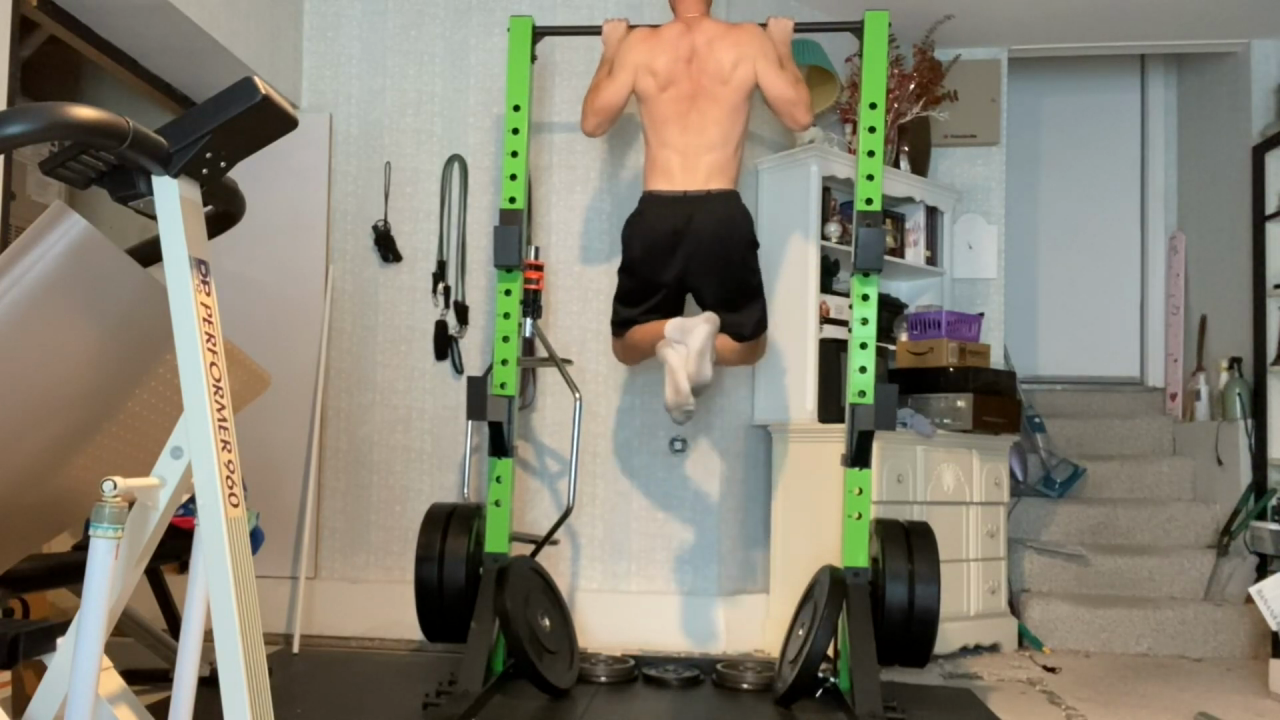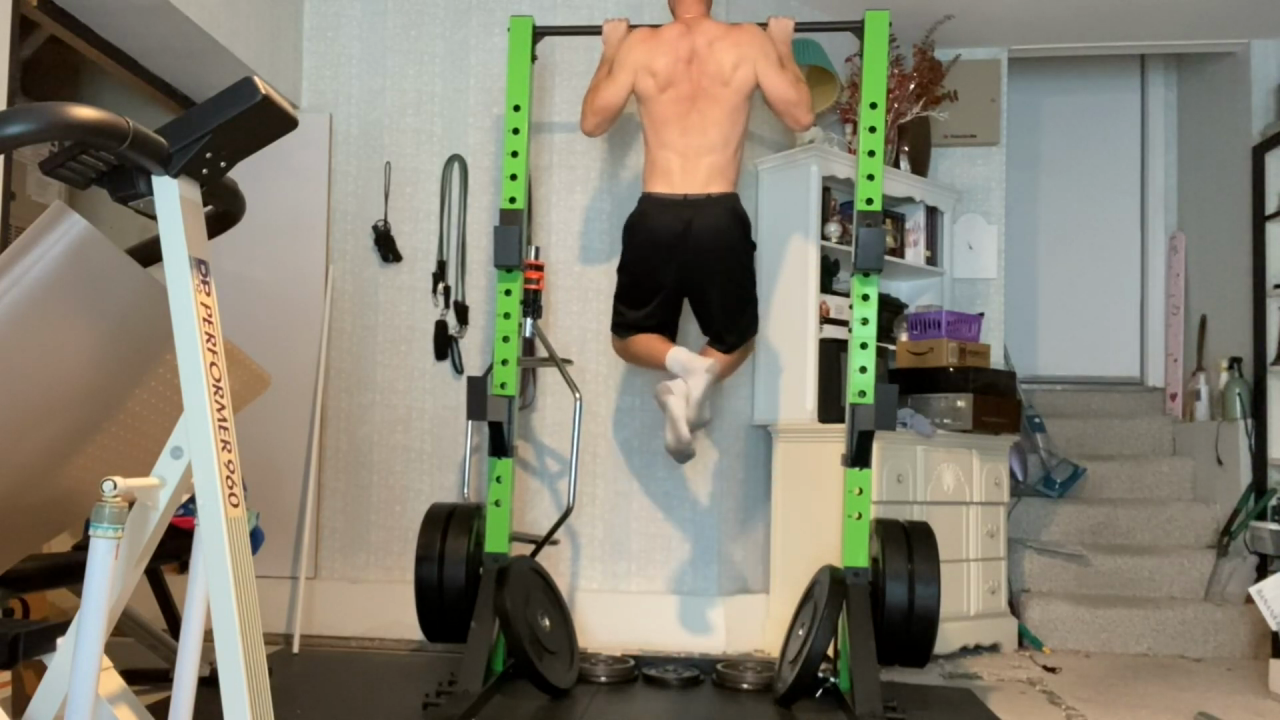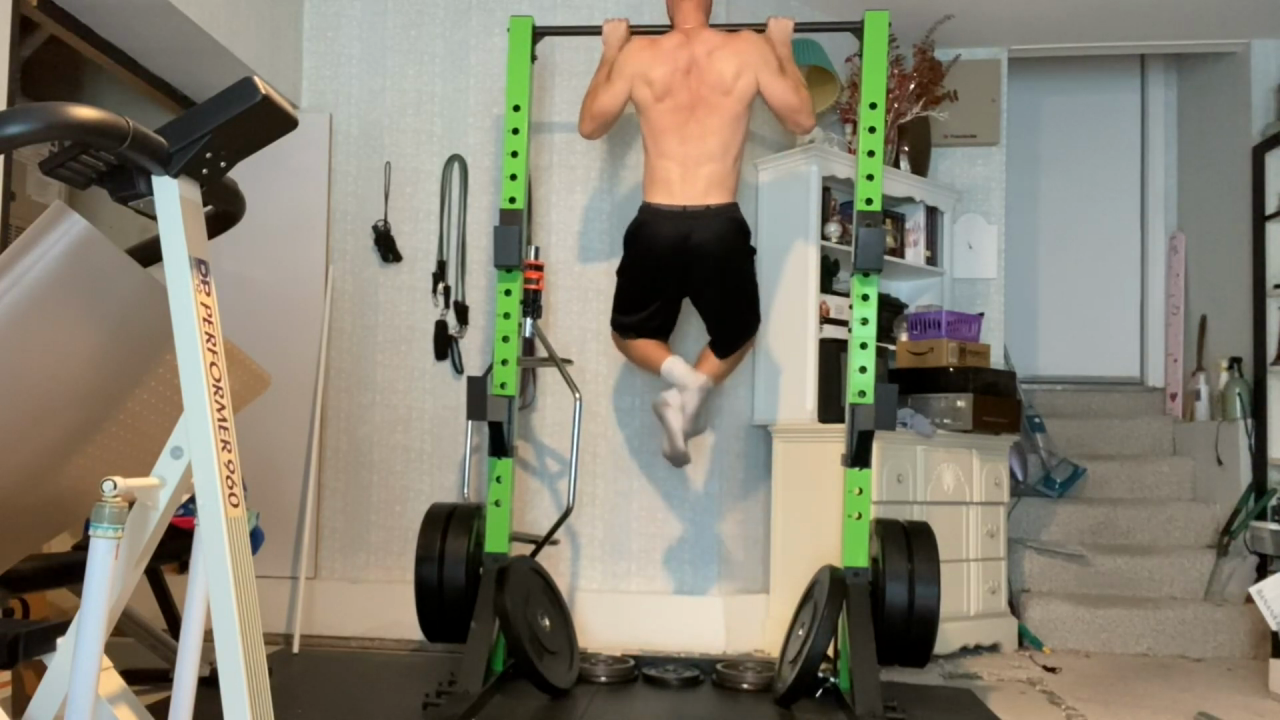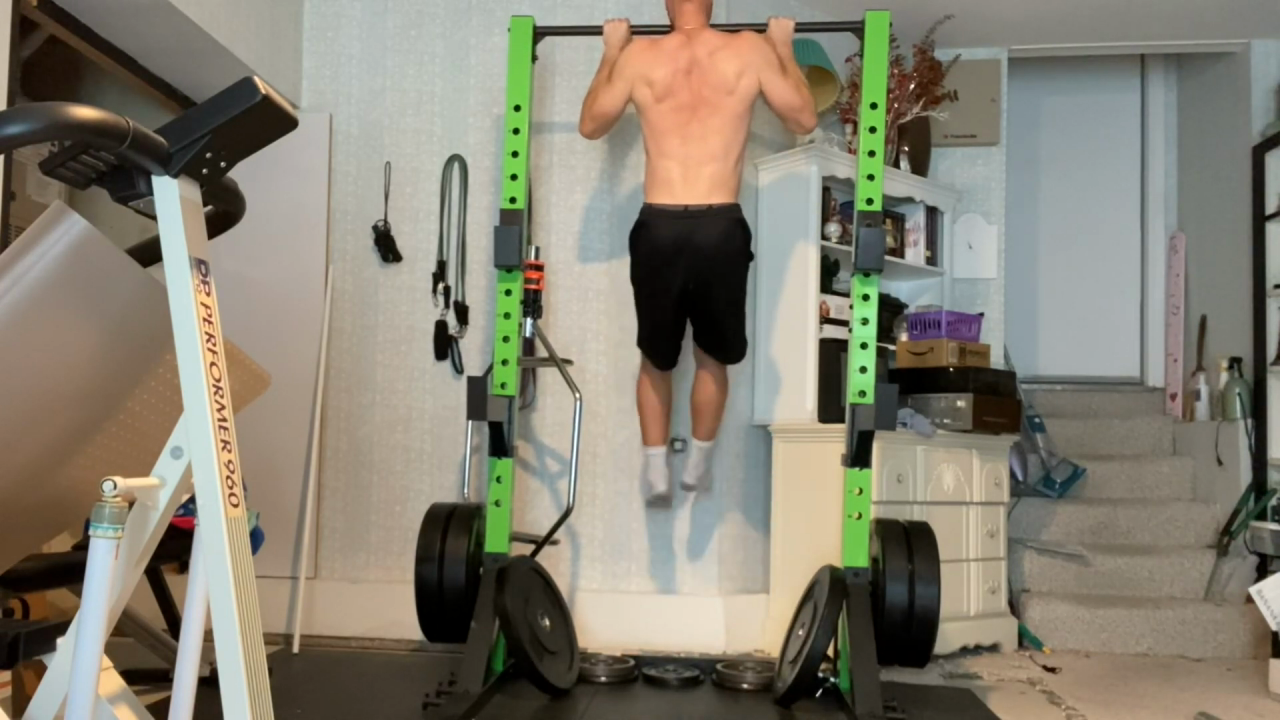
dt=0.4s
person 1, frame 1
left shoulder: (639, 43)
right shoulder: (749, 40)
left elbow: (592, 122)
right elbow: (800, 116)
left wrist: (610, 51)
right wrist: (782, 48)
left hip: (656, 218)
right hip: (721, 217)
left knee: (628, 344)
right knee: (747, 343)
left ankle: (676, 333)
right ankle: (699, 344)
person 1, frame 2
left shoulder: (639, 44)
right shoulder: (749, 41)
left elbow: (592, 123)
right elbow: (801, 116)
left wrist: (610, 51)
right wrist: (783, 47)
left hip: (655, 219)
right hip: (719, 219)
left knee: (629, 338)
right knee: (735, 340)
left ankle: (681, 363)
right ankle: (700, 376)
person 1, frame 3
left shoulder: (638, 53)
right shoulder: (748, 49)
left elbow: (590, 125)
right elbow: (802, 120)
left wrist: (610, 52)
right wrist: (782, 48)
left hip: (655, 227)
right hip: (719, 228)
left knee: (630, 333)
right knee: (736, 335)
left ankle: (680, 376)
right ankle: (693, 391)
person 1, frame 4
left shoulder: (638, 55)
right shoulder: (750, 49)
left elbow: (590, 125)
right elbow: (804, 120)
left wrist: (611, 53)
right wrist: (783, 49)
left hip: (658, 229)
right hip: (720, 229)
left knee: (655, 359)
right knee: (713, 358)
left ankle: (655, 468)
right ankle: (698, 463)
